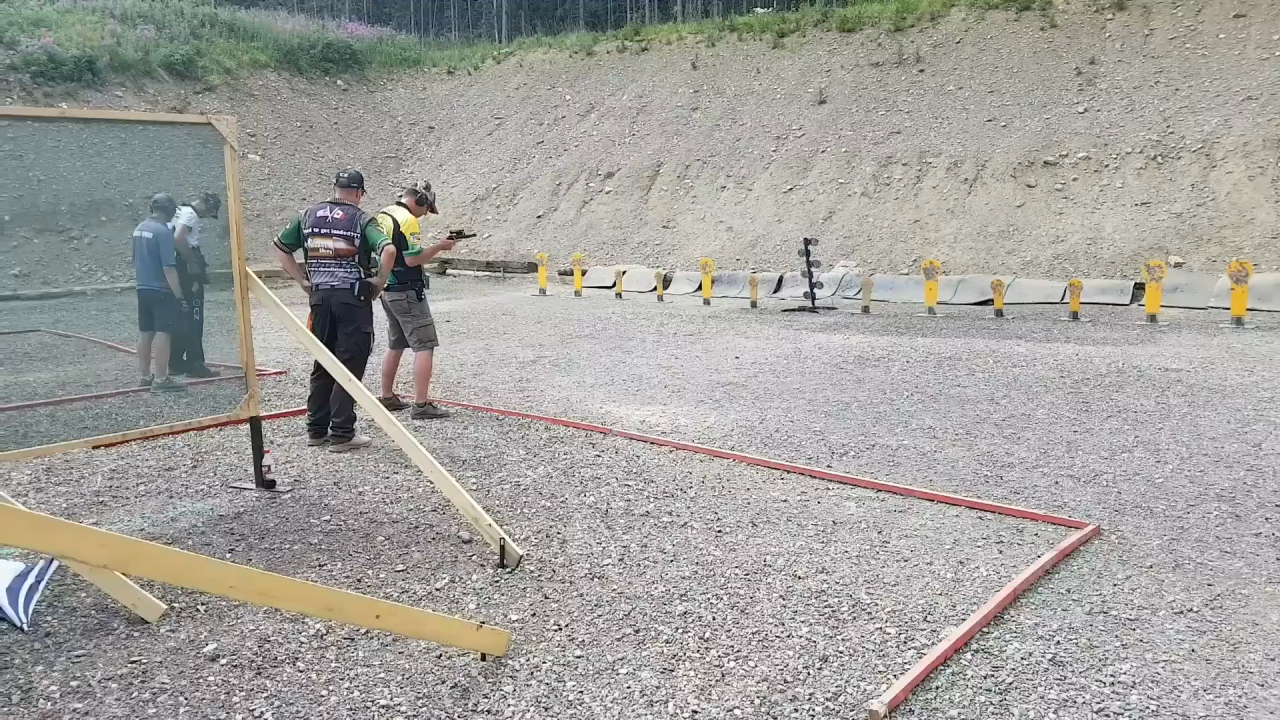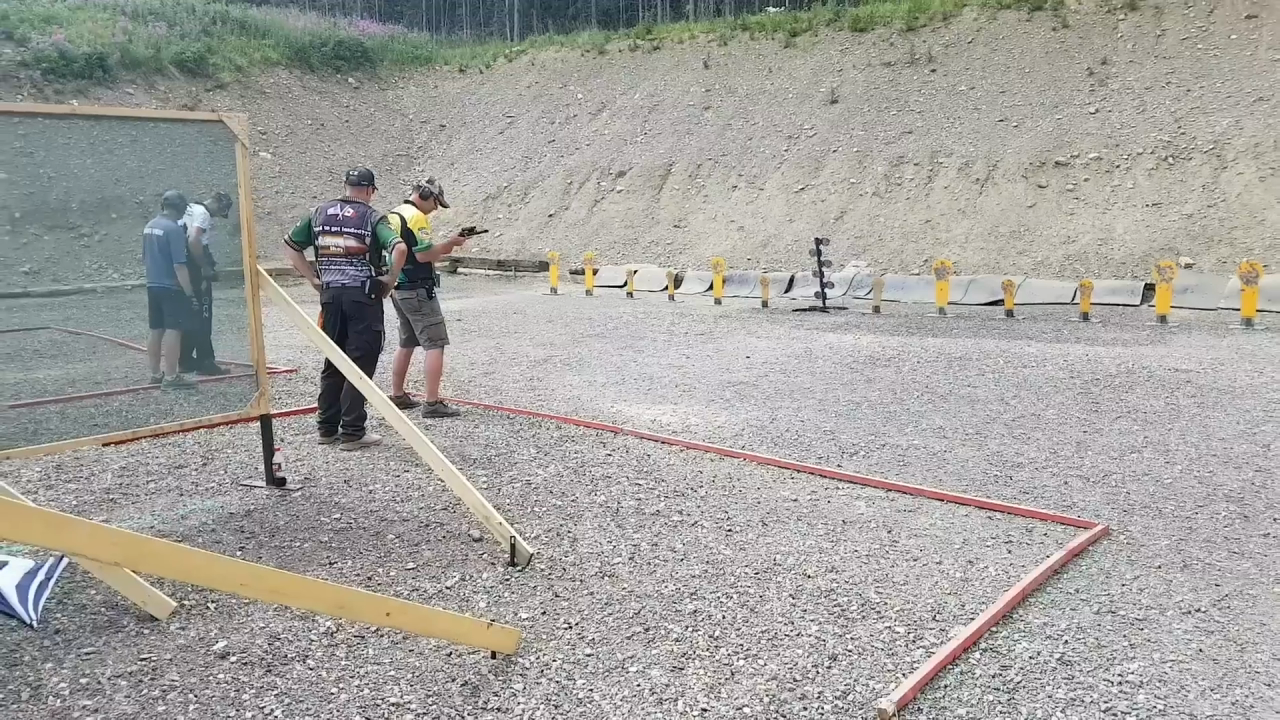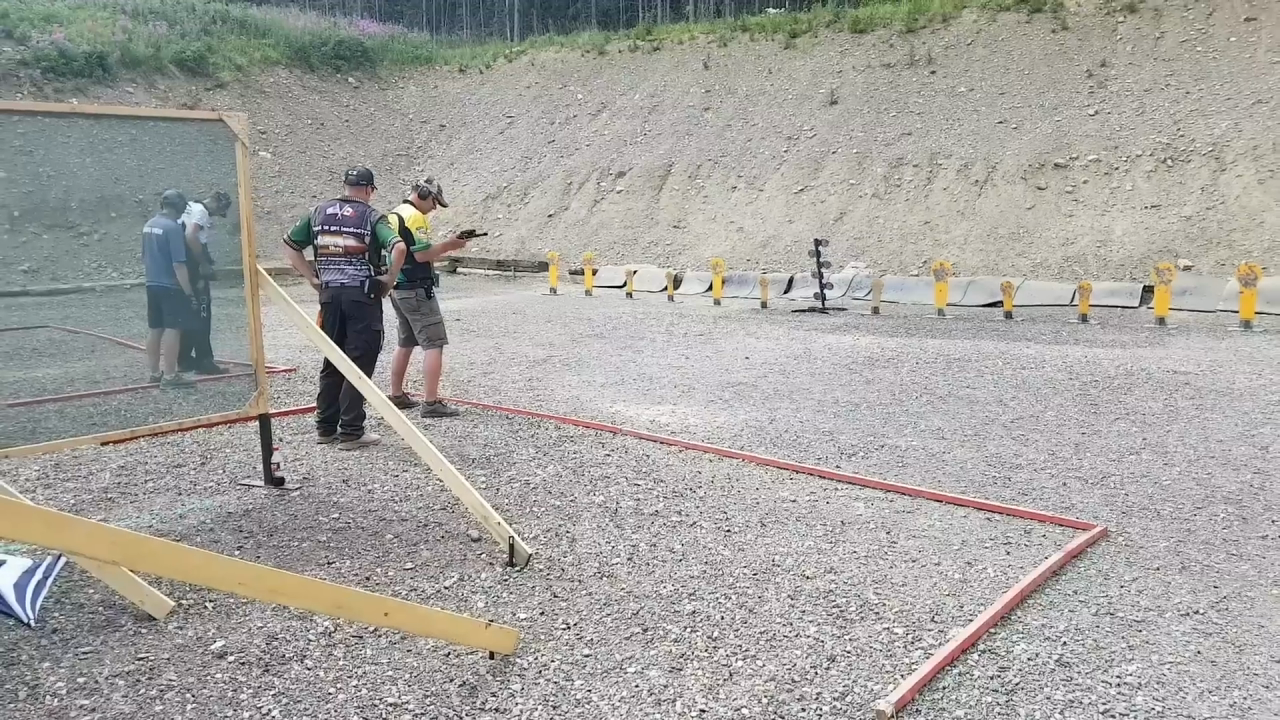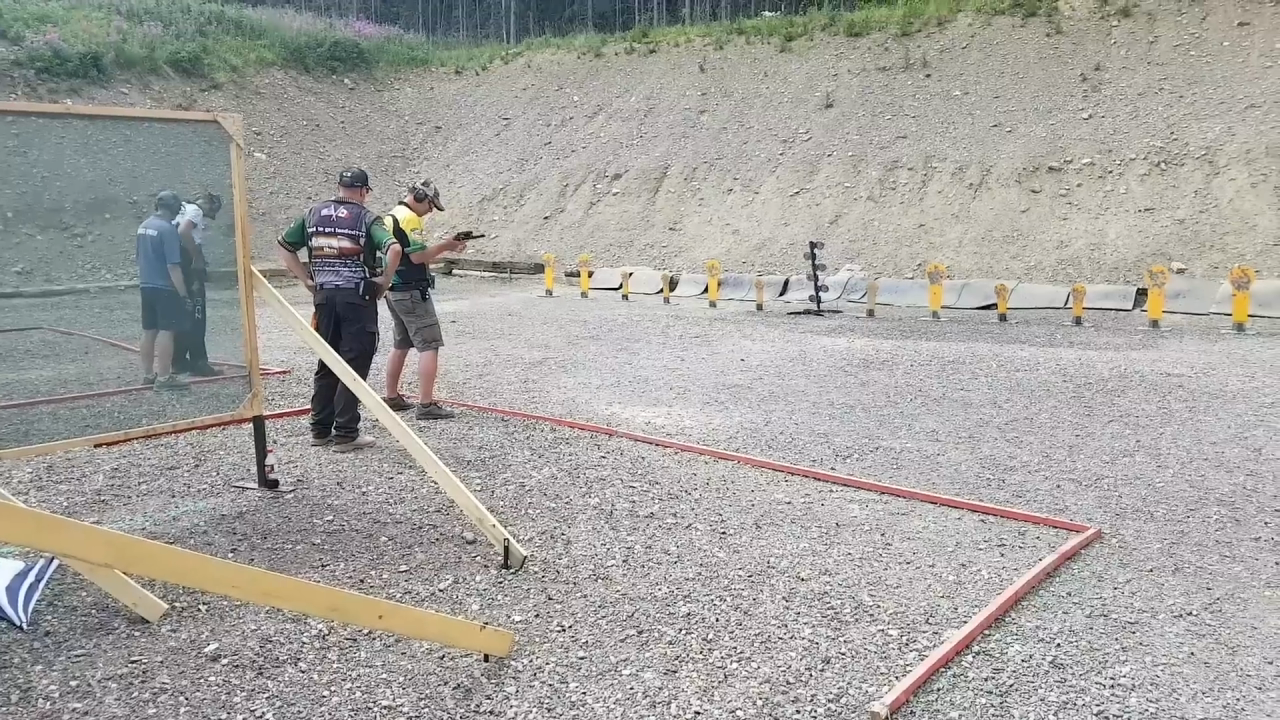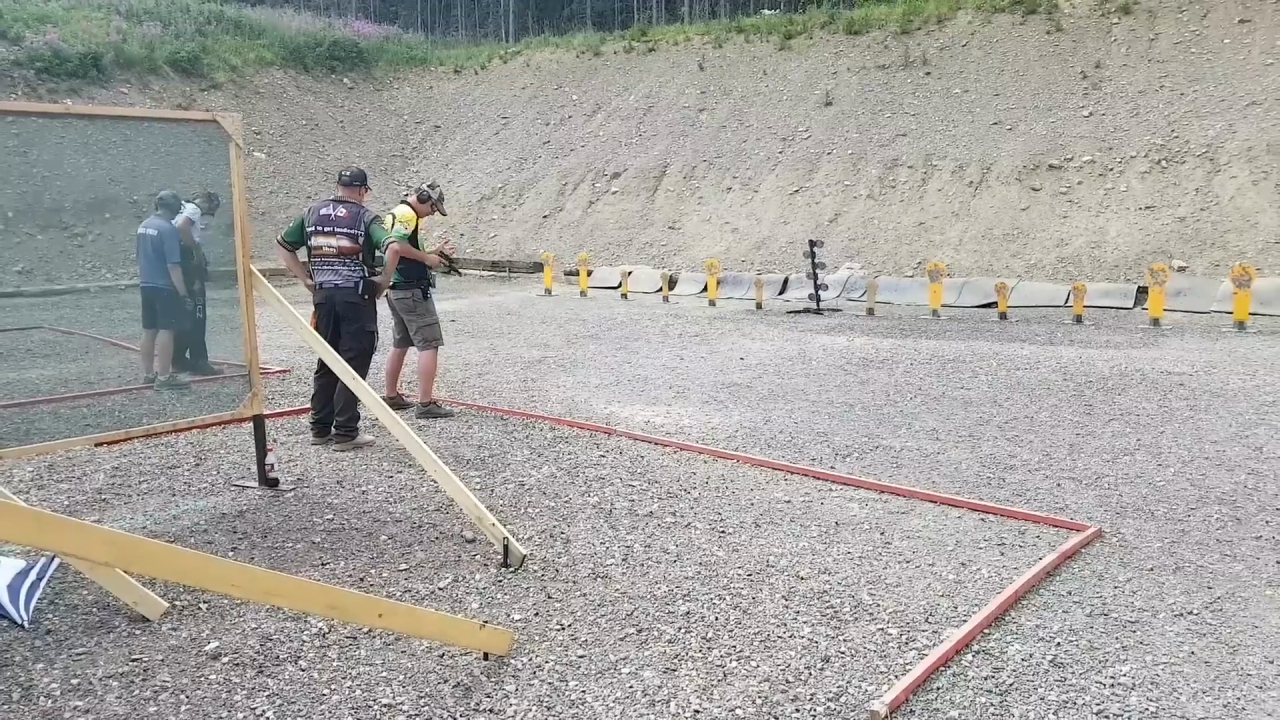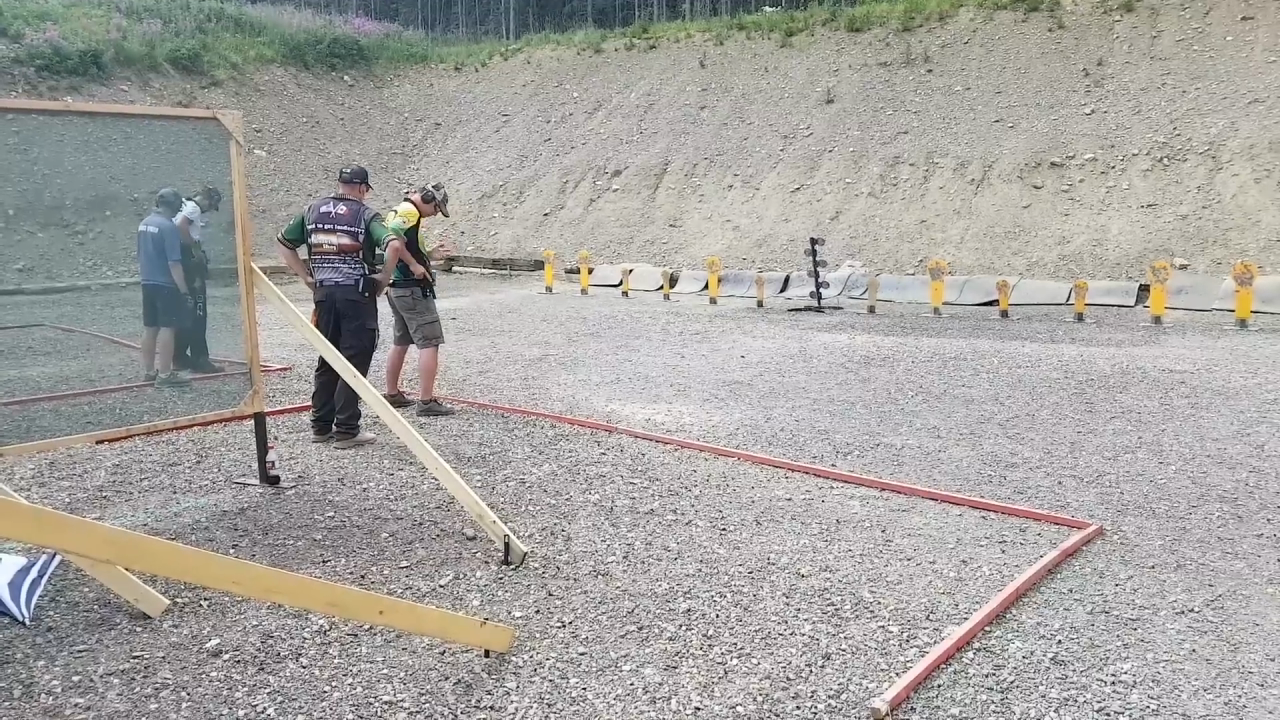
dt=0.3s
person 1, frame 1
left shoulder: (308, 215)
right shoulder: (361, 219)
left elbow: (280, 248)
right elbow: (389, 250)
left wrist: (303, 281)
right wrist: (380, 282)
left hip: (320, 297)
right hip: (352, 298)
left knee: (322, 363)
right knee: (350, 365)
left ankle: (317, 429)
right ankle: (341, 434)
person 1, frame 2
left shoulder: (319, 213)
right shoulder: (372, 217)
left elbow: (290, 246)
left wrist: (313, 279)
right wrist: (390, 280)
left hip: (330, 295)
right hip: (363, 295)
left knee: (333, 362)
right knee: (361, 363)
left ankle: (327, 428)
right ankle: (352, 432)
person 1, frame 3
left shoulder: (318, 212)
right shoulder: (371, 216)
left elbow: (290, 245)
left wrist: (312, 278)
right wrist: (389, 279)
left hip: (329, 294)
right hip: (362, 295)
left knee: (332, 361)
right knee: (360, 363)
left ankle: (326, 427)
right ankle: (350, 431)
person 1, frame 4
left shoulder: (313, 214)
right shoulder: (366, 218)
left elbow: (284, 246)
right elbow: (394, 249)
left wrist: (307, 280)
right wrist: (385, 281)
left hip: (324, 296)
right hip: (357, 297)
left knee: (327, 363)
right knee: (355, 364)
left ankle: (320, 429)
right ankle: (345, 434)
person 1, frame 5
left shoulder: (312, 213)
right shoulder: (365, 217)
left elbow: (283, 245)
left wrist: (306, 279)
right wrist: (383, 280)
left hip: (323, 295)
right hip: (356, 296)
left knee: (326, 362)
right knee: (354, 364)
left ankle: (320, 428)
right ankle: (345, 433)
person 1, frame 6
left shoulder: (312, 210)
right shoulder: (365, 214)
left elbow: (283, 243)
right elbow: (395, 245)
left wrist: (307, 277)
right wrist: (384, 277)
left hip: (324, 293)
right hip: (356, 294)
left knee: (327, 360)
right knee: (354, 361)
left ankle: (321, 425)
right ankle: (346, 430)
person 2, frame 1
left shoulder: (383, 214)
right shoulder: (408, 220)
right elbow: (412, 259)
left wrist: (430, 249)
right wrist: (440, 246)
left hip: (388, 291)
right hip: (407, 292)
left knee: (395, 345)
right knee: (424, 346)
left ankle: (387, 397)
right ankle: (421, 405)
person 2, frame 2
left shoulder: (394, 214)
right shoulder: (417, 217)
right elbow: (423, 255)
left wrist: (442, 250)
right wrist: (450, 243)
left hip: (399, 289)
right hip: (418, 290)
left knee: (406, 344)
right knee: (435, 345)
left ankle: (398, 396)
right ankle: (432, 403)
person 2, frame 3
left shoulder: (395, 214)
right shoulder: (414, 216)
right elbow: (421, 255)
left wrist: (445, 247)
right wrist: (449, 244)
left hip: (398, 288)
right hip: (417, 290)
left knee: (405, 343)
right knee: (433, 344)
left ankle: (397, 395)
right ankle: (431, 403)
person 2, frame 4
left shoulder: (391, 215)
right shoulder: (409, 217)
right elbow: (417, 256)
left wrist: (444, 247)
right wrist: (445, 245)
left hip: (395, 290)
right hip: (412, 292)
left knee: (401, 345)
right knee: (429, 346)
left ankle: (392, 397)
right ankle: (426, 405)
person 2, frame 5
left shoulder: (394, 214)
right shoulder: (407, 214)
right elbow: (397, 245)
left wrist: (432, 254)
right wrist: (426, 257)
left hip: (396, 289)
right hip: (413, 290)
left knee: (400, 344)
right knee: (429, 345)
left ankle: (391, 396)
right ankle: (425, 404)
person 2, frame 6
left shoulder: (398, 211)
right shoulder: (409, 211)
left wrist: (428, 255)
right wrist: (414, 265)
left hip: (397, 287)
right hip: (413, 288)
left knee: (401, 342)
right knee: (429, 343)
left ankle: (392, 394)
right ankle: (426, 401)
person 3, frame 1
left shoulder: (139, 229)
right shoulder: (163, 231)
right elbow: (168, 268)
right wrist: (179, 295)
left hip: (143, 289)
right hip: (161, 290)
left knee: (145, 334)
right knee: (162, 333)
left ankle: (146, 376)
right ankle: (161, 380)
person 3, frame 2
left shoulder: (149, 226)
right shoulder: (173, 229)
right elbow: (179, 265)
right wrist: (190, 293)
left hip: (153, 286)
right hip: (171, 288)
left knee: (155, 331)
right knee: (172, 331)
left ankle: (156, 374)
right ankle: (171, 377)
person 3, frame 3
left shoulder: (149, 225)
right shoulder: (173, 228)
right elbow: (178, 264)
right wrist: (189, 292)
left hip: (152, 285)
right hip: (170, 287)
left knee: (154, 330)
right knee: (172, 330)
left ankle: (154, 373)
right ankle: (170, 376)
person 3, frame 4
left shoulder: (143, 226)
right shoulder: (167, 229)
right elbow: (173, 266)
right wrist: (183, 293)
left hip: (146, 286)
right hip: (164, 289)
left knee: (149, 332)
right knee: (166, 332)
left ankle: (148, 375)
right ankle: (164, 378)
person 3, frame 5
left shoulder: (143, 226)
right shoulder: (168, 229)
right elbow: (173, 265)
right wrist: (183, 293)
left hip: (146, 286)
right hip: (164, 288)
left knee: (149, 331)
right knee: (166, 331)
left ankle: (149, 374)
right ankle: (164, 377)
person 3, frame 6
left shoulder: (144, 224)
right shoulder: (168, 227)
left elbow: (140, 255)
right elbow: (173, 263)
right wrist: (184, 291)
left hip: (147, 283)
right hip: (165, 286)
left knee: (150, 329)
right knee: (167, 329)
left ankle: (149, 371)
right ankle: (164, 375)
person 4, frame 1
left shoulder: (180, 211)
right shoulder: (191, 214)
left elbow: (174, 237)
right elbow: (179, 237)
right wrist: (191, 261)
left hip: (177, 270)
right hip: (188, 271)
right knee: (193, 318)
left ankle: (176, 362)
right ankle: (195, 364)
person 4, frame 2
left shoulder: (190, 208)
right shoulder: (203, 214)
left elbow: (187, 238)
right elbow: (194, 241)
right wrist: (205, 266)
left hip: (185, 268)
right hip: (195, 269)
right knee: (202, 316)
left ankle: (186, 360)
right ankle: (205, 362)
person 4, frame 3
left shoulder: (189, 207)
right shoulder: (201, 211)
left elbow: (186, 235)
right elbow: (191, 237)
right wrist: (204, 263)
right hip: (193, 267)
right knee: (201, 315)
left ankle: (184, 359)
right ankle: (204, 361)
person 4, frame 4
left shoulder: (183, 209)
right shoulder: (196, 211)
right elbow: (183, 232)
right wrist: (198, 256)
right hip: (189, 268)
right knee: (195, 316)
left ankle: (179, 360)
right ankle: (198, 362)
person 4, frame 5
left shoulder: (181, 209)
right shoulder: (194, 210)
right elbow: (181, 227)
right wrist: (197, 250)
right hip: (189, 266)
right knee: (196, 315)
left ankle: (179, 359)
right ankle: (199, 361)
person 4, frame 6
left shoulder: (183, 206)
right shoulder: (193, 208)
right elbow: (180, 226)
right wrist: (195, 249)
right hip: (189, 263)
right knee: (196, 312)
left ankle: (179, 357)
right ankle: (200, 359)
